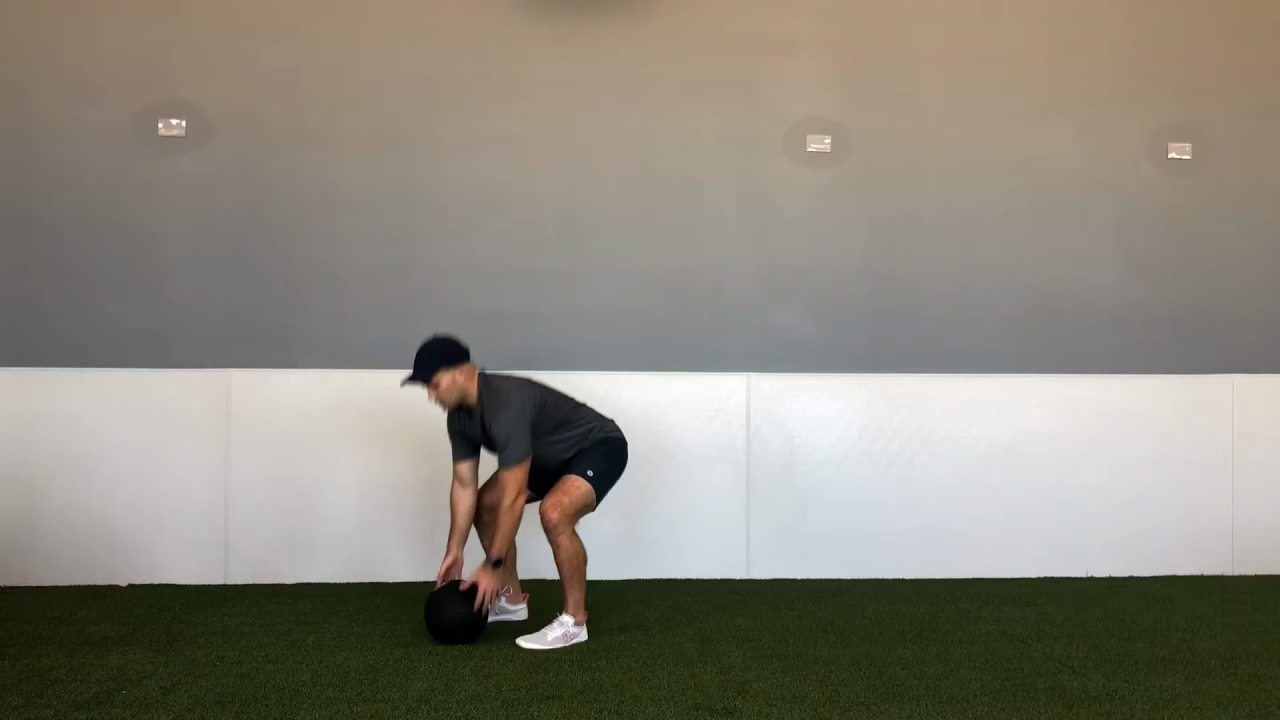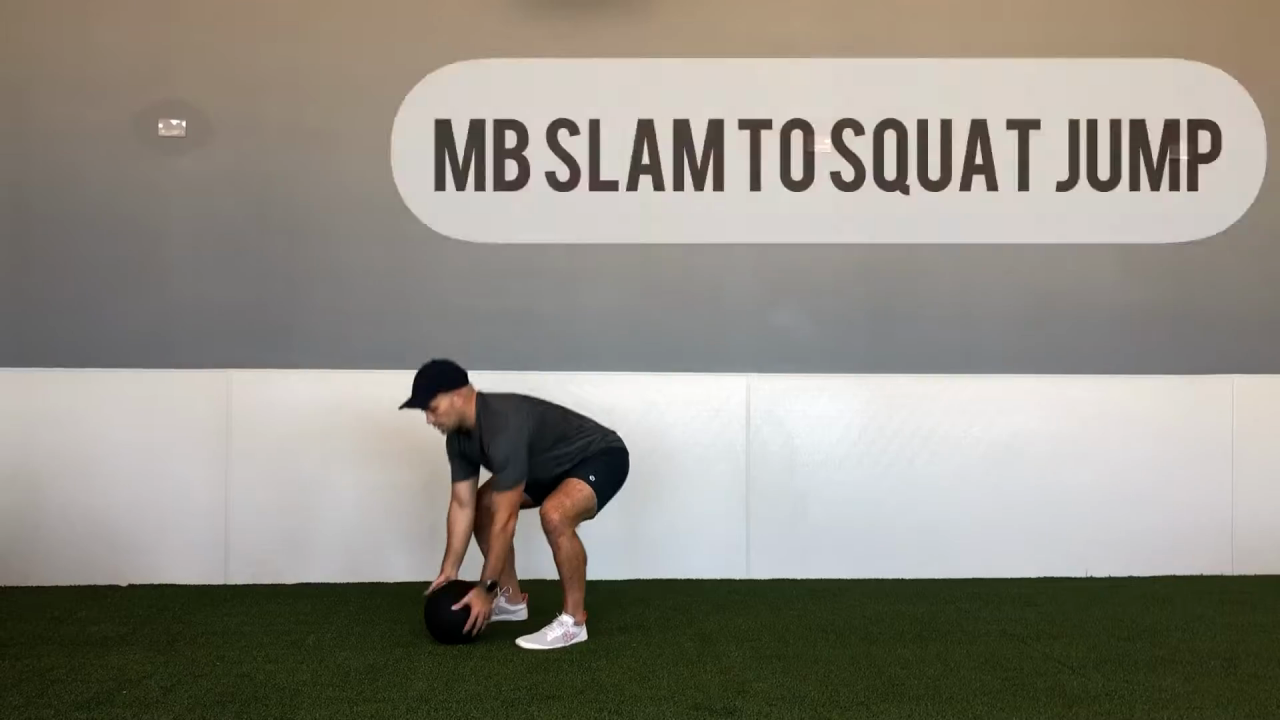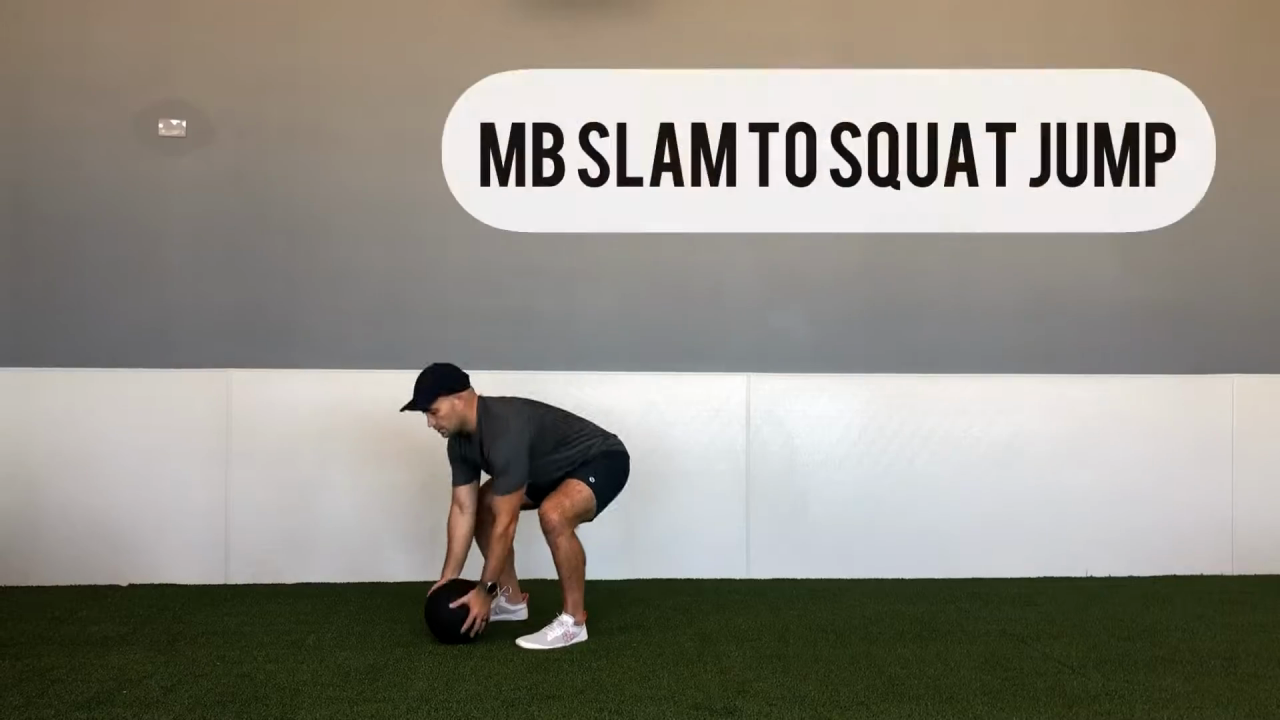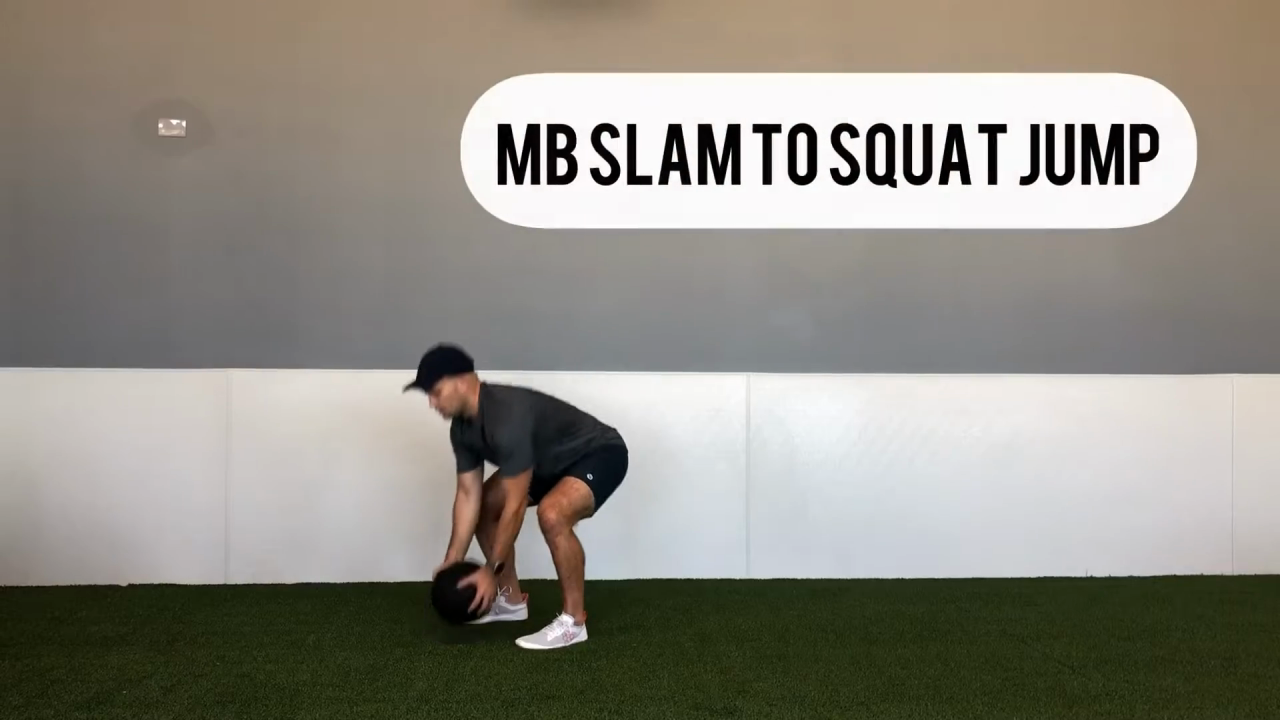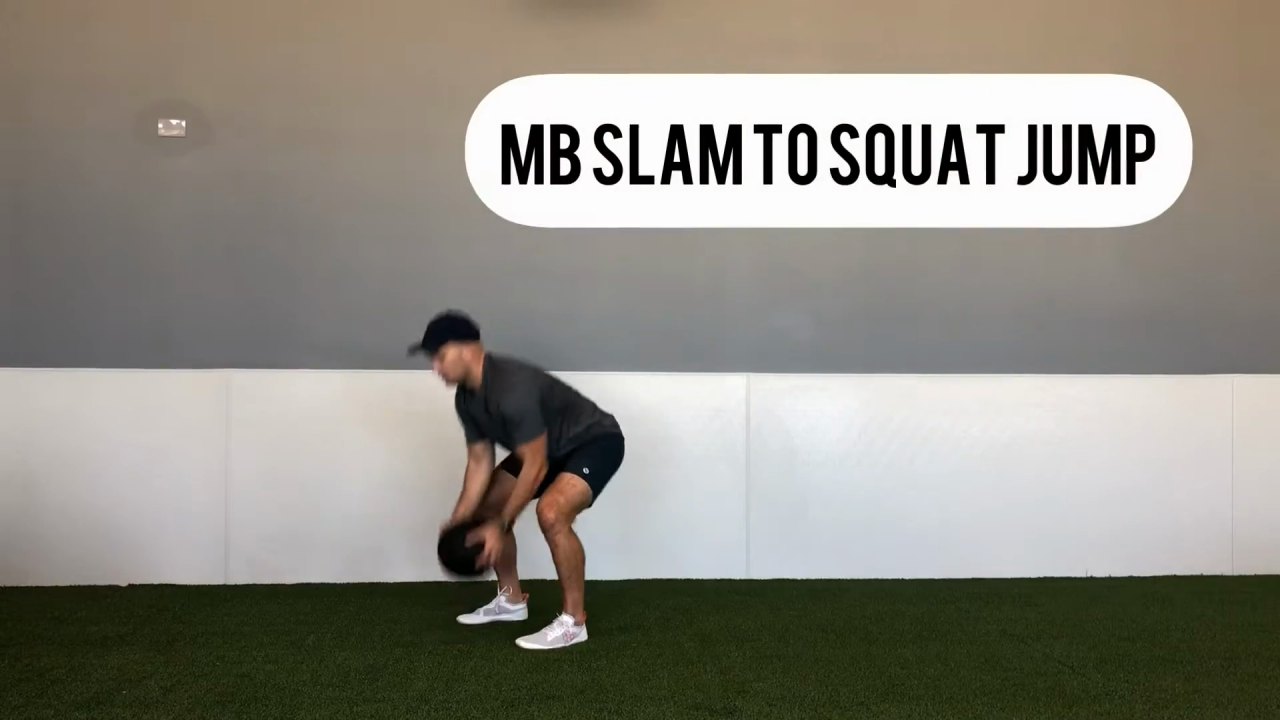
dt=0.1s
person 1, frame 1
left shoulder: (507, 406)
right shoulder: (460, 416)
left elbow: (513, 497)
right elbow: (464, 485)
left wrist: (494, 566)
right wrist: (454, 552)
left hip: (600, 448)
left knee: (554, 514)
right knee: (483, 505)
left ankle: (573, 620)
right ankle: (512, 598)
person 1, frame 2
left shoulder: (504, 429)
right shoulder: (459, 436)
left elbow: (505, 519)
right elbow: (462, 505)
left wrist: (486, 589)
right wrist: (448, 571)
left hip: (601, 457)
left knee: (555, 516)
right knee: (481, 509)
left ankle: (573, 620)
right ankle: (512, 599)
person 1, frame 3
left shoulder: (505, 434)
right shoulder: (460, 440)
left elbow: (505, 522)
right elbow: (463, 509)
left wrist: (484, 590)
right wrist: (449, 575)
left hip: (603, 461)
left knee: (554, 516)
right knee: (480, 509)
left ankle: (573, 621)
right ankle: (512, 600)
person 1, frame 4
left shoulder: (508, 419)
right shoulder: (463, 426)
left elbow: (515, 504)
right elbow: (467, 494)
left wrist: (492, 570)
right wrist: (453, 559)
left hip: (602, 455)
right hip: (556, 462)
left knee: (552, 514)
right knee: (484, 504)
left ankle: (572, 620)
right ankle: (511, 599)
person 1, frame 5
left shoulder: (512, 388)
right shoulder: (466, 396)
left elbow: (535, 469)
right elbow: (481, 460)
left wrist: (499, 523)
right wrist: (459, 518)
left hip: (594, 443)
right hip: (551, 449)
left knee: (552, 512)
right knee: (487, 516)
left ankle: (574, 621)
right ankle: (511, 599)
